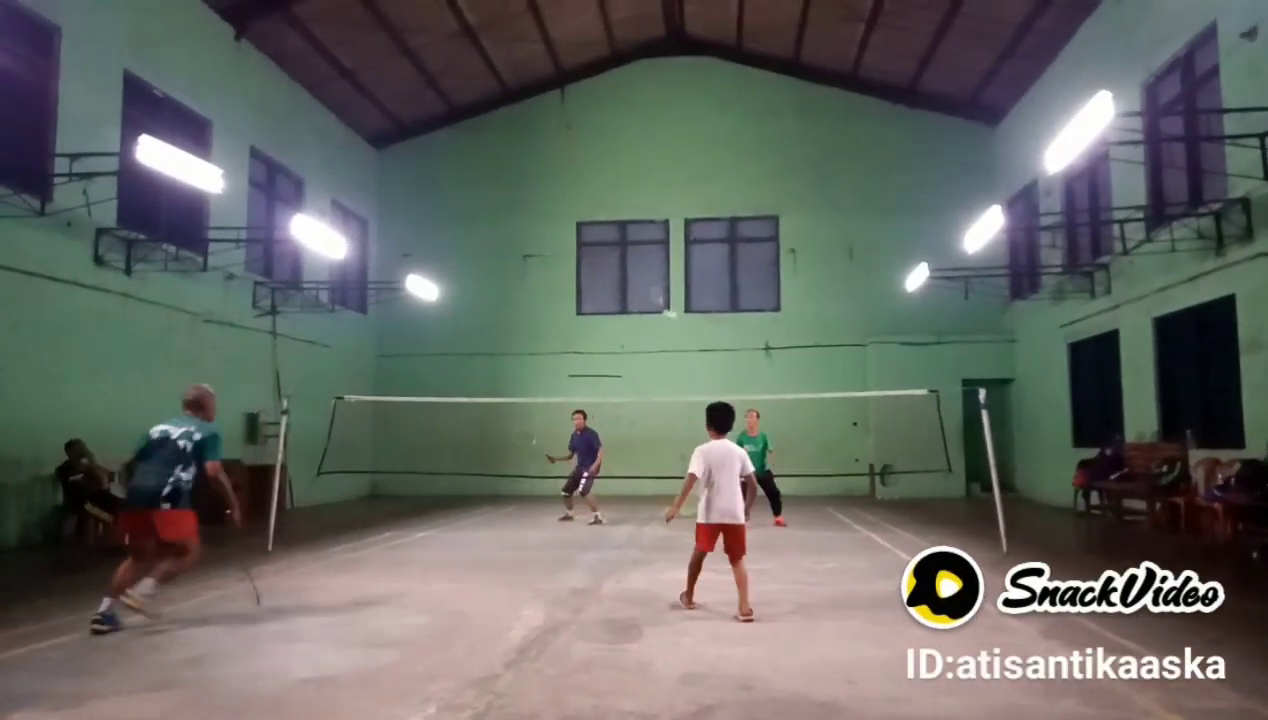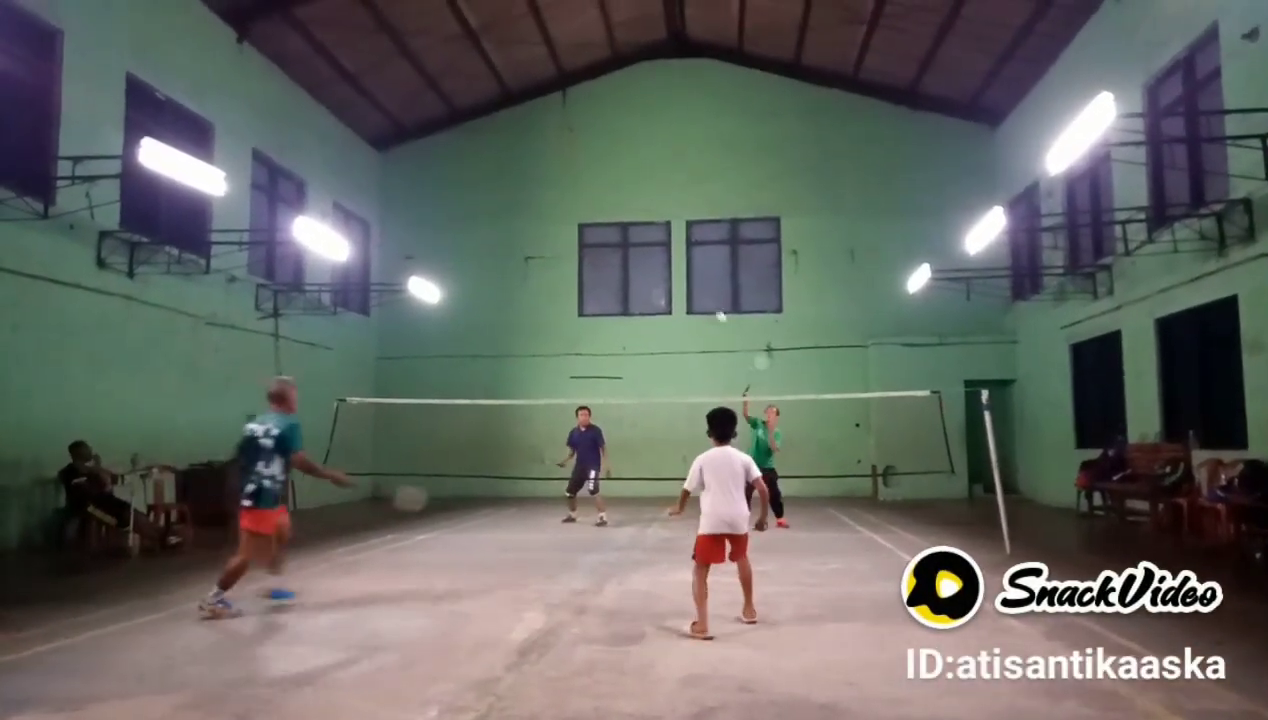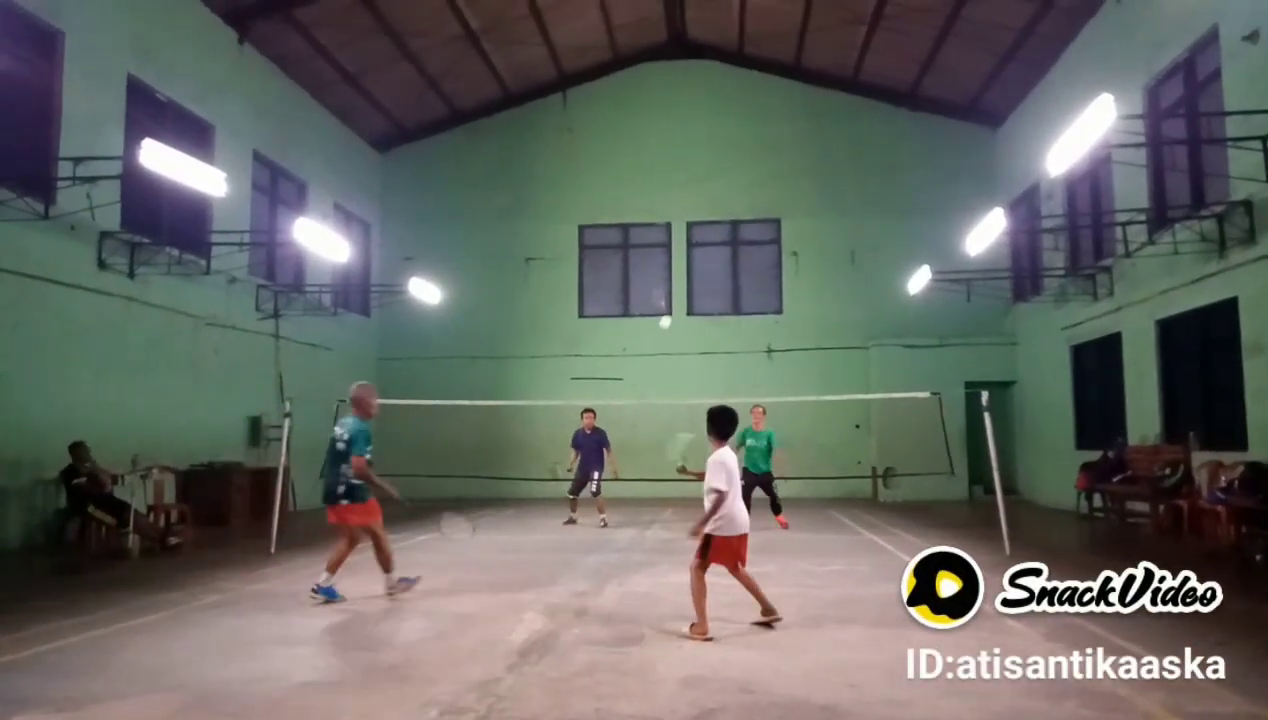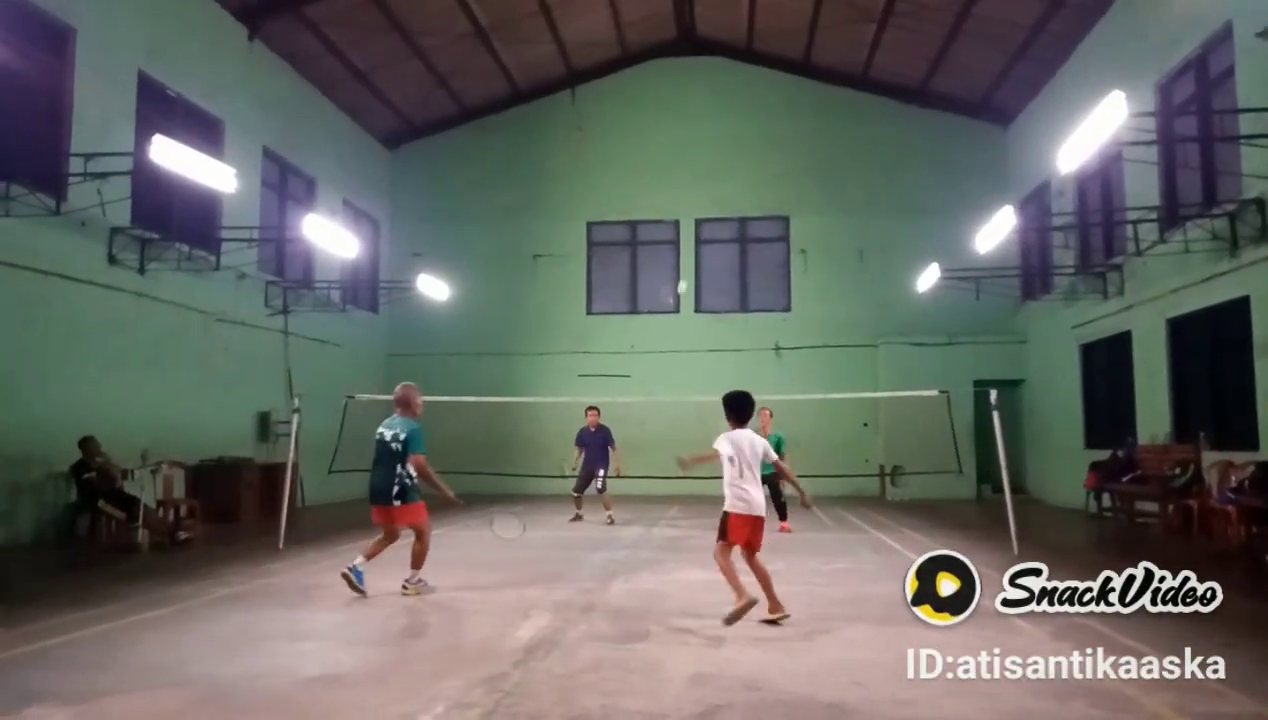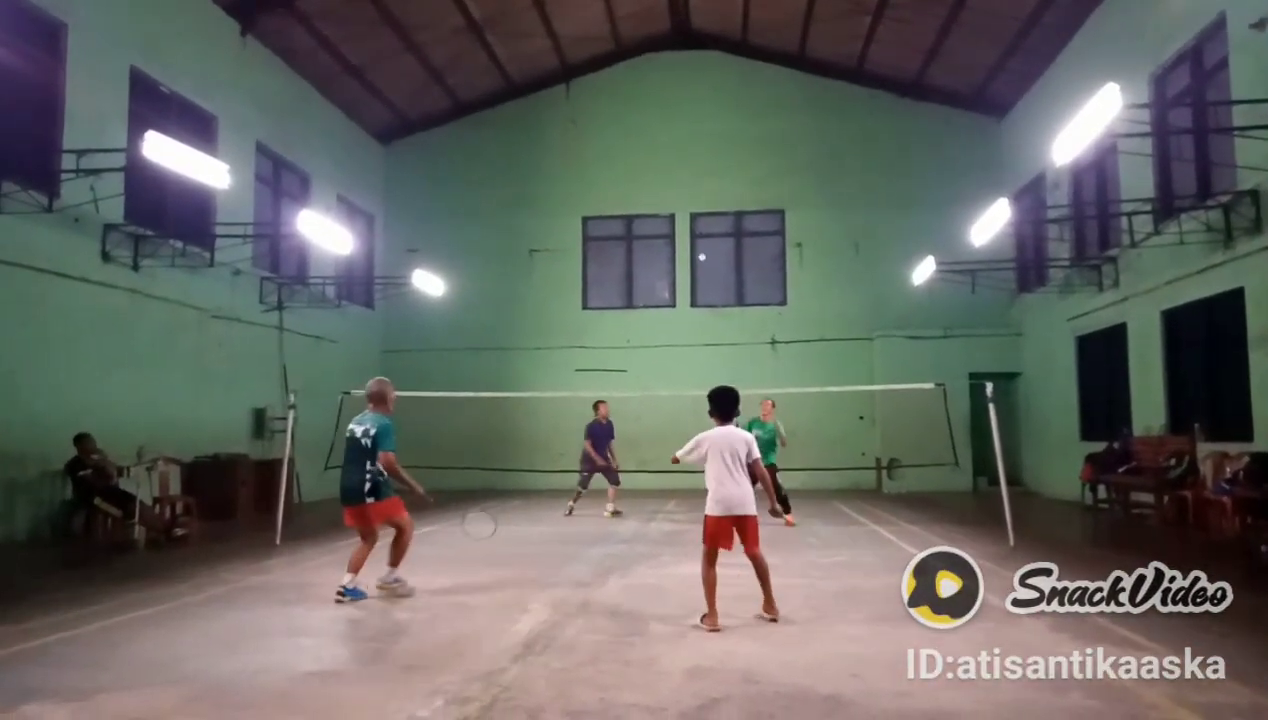
dt=0.4s
person 1, frame 1
left shoulder: (703, 451)
right shoulder: (739, 452)
left elbow: (692, 479)
right elbow: (752, 484)
left wrist: (676, 506)
right wrist: (747, 508)
left hip: (709, 513)
right hip: (735, 513)
left knee: (699, 554)
right knee: (737, 560)
left ankle: (688, 596)
right ankle: (745, 606)
person 1, frame 2
left shoulder: (702, 460)
right shoulder: (744, 459)
left elbow: (687, 490)
right elbow: (762, 489)
left wrist: (678, 508)
right wrist: (763, 516)
left hip: (711, 522)
right hip: (738, 520)
left knee: (700, 571)
right knee: (741, 559)
left ankle: (702, 623)
right ankle: (748, 609)
person 1, frame 3
left shoulder: (716, 459)
right shoulder: (729, 455)
left elbow: (720, 496)
left wrist: (701, 523)
right wrist: (691, 473)
left hip: (722, 524)
right hip: (739, 522)
left knee: (697, 569)
right knee: (736, 569)
left ankle: (701, 625)
right ankle: (768, 610)
person 1, frame 4
left shoulder: (727, 438)
right shoulder: (759, 441)
left elbow: (716, 454)
right elbow: (781, 467)
left wrist: (691, 460)
right wrist: (801, 493)
left hip: (739, 505)
right hip: (757, 506)
left knee: (722, 553)
right knee: (751, 556)
left ankle: (743, 596)
right ankle: (776, 607)
person 1, frame 5
left shoulder: (705, 439)
right shoulder: (746, 438)
left elbow: (677, 458)
right elbow: (760, 472)
left wrist: (675, 455)
right wrist: (773, 502)
left hip: (718, 505)
right hip: (745, 504)
left knee: (709, 558)
right knee: (754, 554)
left ankle: (711, 616)
right ankle: (770, 606)
person 2, frame 1
left shoulder: (159, 429)
right shoulder: (208, 433)
left elbow: (132, 463)
right elbow: (214, 471)
left wrist: (136, 488)
right wrist: (234, 505)
left hip: (138, 495)
right hip: (169, 498)
left knee: (138, 557)
right knee: (189, 553)
left ankle: (106, 612)
right ankle: (144, 590)
person 2, frame 2
left shoulder: (254, 424)
right shoulder: (288, 425)
left elbow: (241, 457)
right elbow: (301, 461)
right wrist: (332, 476)
left hip: (250, 491)
right hip: (264, 495)
left knee: (284, 533)
right knee: (250, 552)
left ankle: (274, 587)
right ankle: (215, 599)
person 2, frame 3
left shoulder: (343, 424)
right shoulder: (360, 429)
right elbow: (358, 467)
right wrist: (384, 488)
left hip: (335, 492)
right hip: (352, 492)
left knee: (348, 539)
right knee: (379, 534)
left ankle: (323, 585)
right ankle: (392, 582)
person 2, frame 4
left shoulder: (384, 426)
right shoulder: (412, 429)
right elbow: (420, 465)
right wrist: (444, 490)
left hip: (378, 491)
right hip: (402, 492)
left knee: (390, 534)
right knee: (423, 532)
left ankle: (356, 567)
right ankle: (413, 581)
person 2, frame 5
left shoulder: (355, 422)
right shoulder: (383, 425)
right elbow: (388, 462)
right wrist: (414, 486)
left hip: (349, 491)
right hip: (372, 490)
left knee: (368, 539)
right knee: (405, 526)
left ankle: (347, 586)
right ankle: (391, 578)
